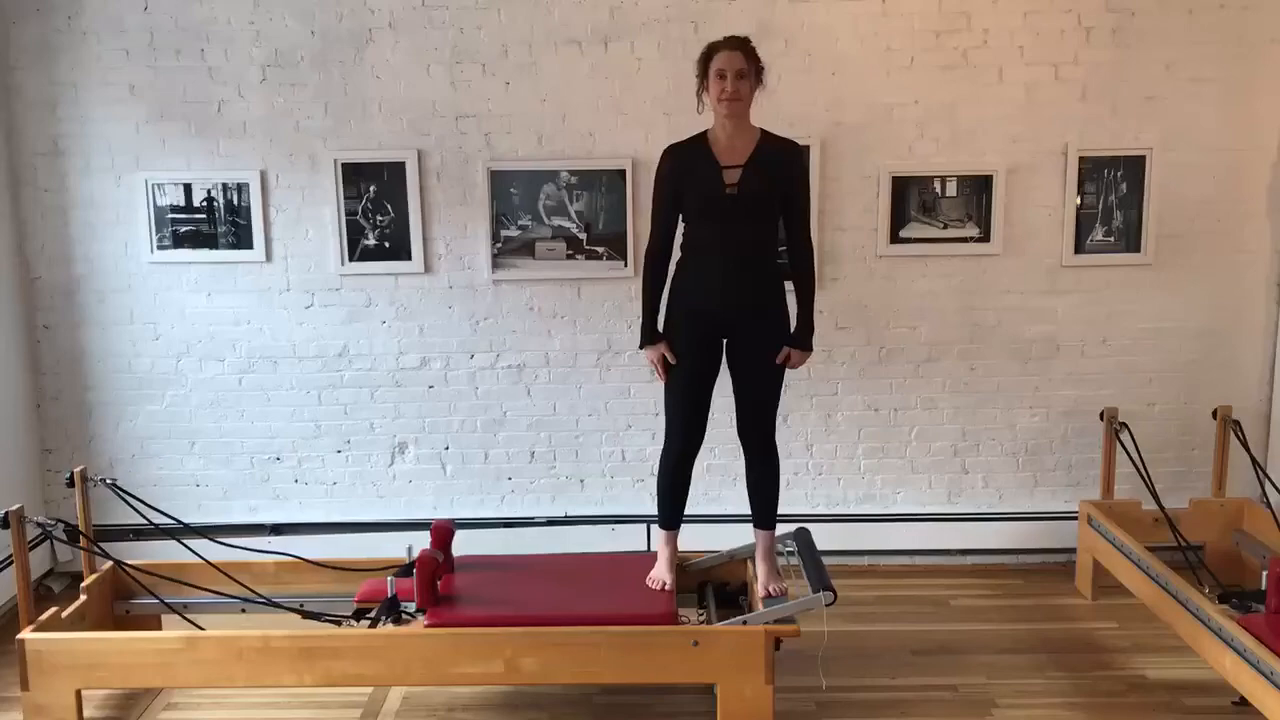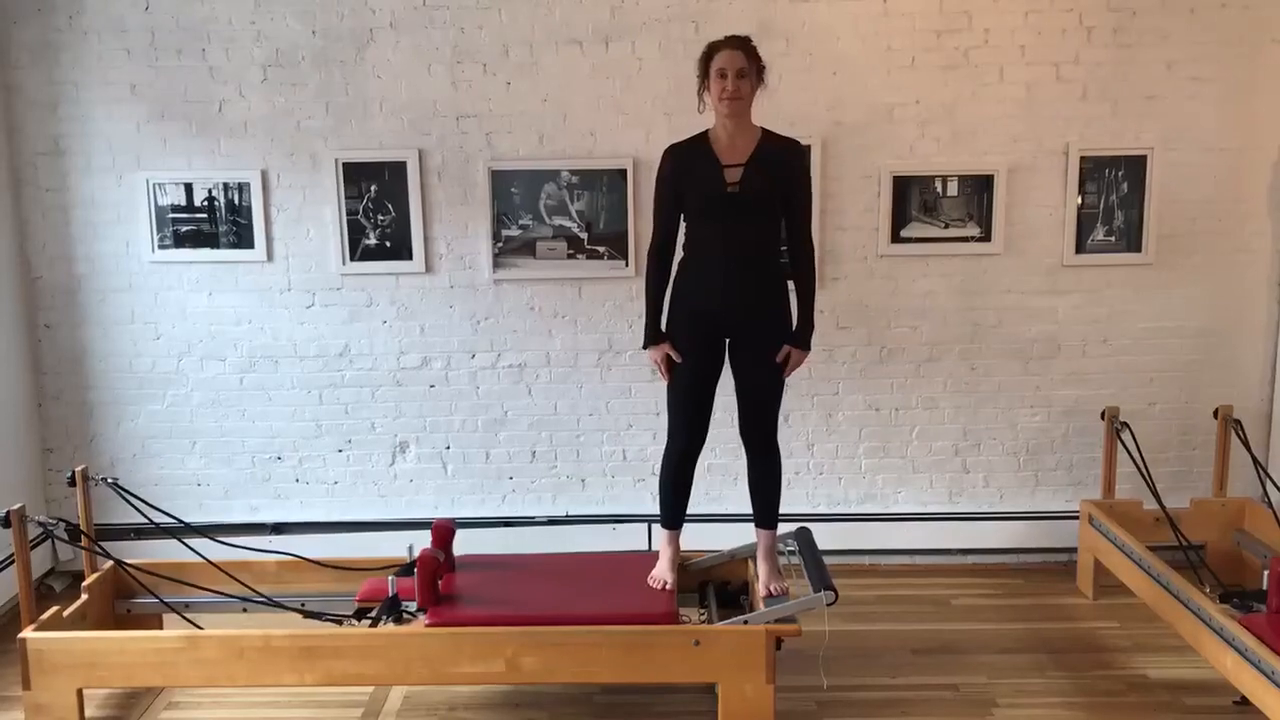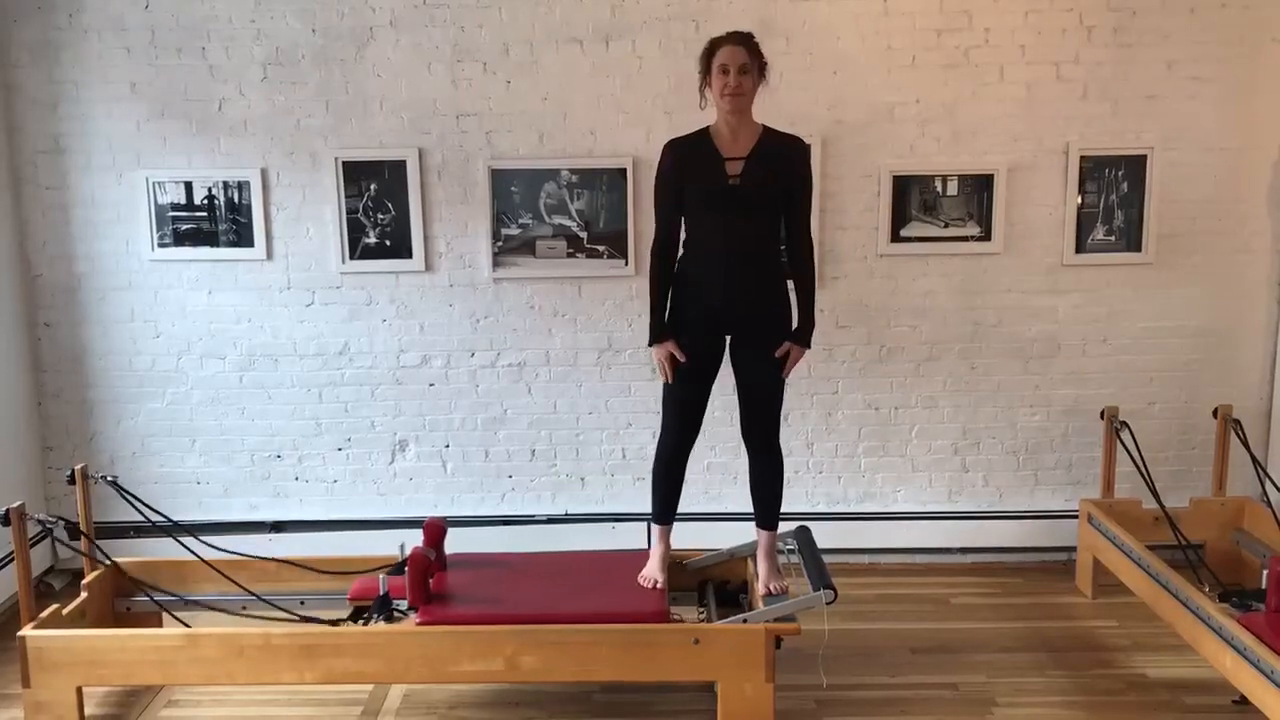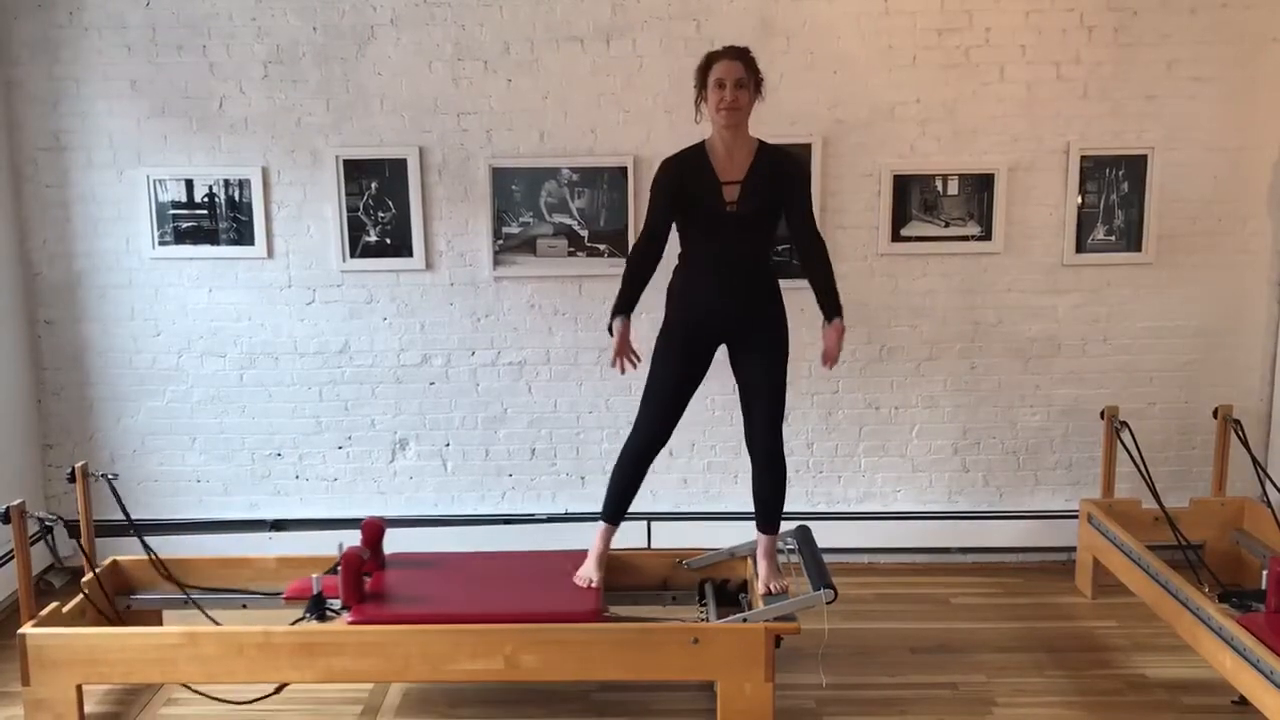
dt=0.5s
person 1, frame 1
left shoulder: (785, 156)
right shoulder: (679, 158)
left elbow: (800, 246)
right elbow: (658, 246)
left wrist: (804, 329)
right wrist: (649, 330)
left hip: (760, 311)
right hip: (693, 310)
left knee: (758, 435)
right knee: (682, 436)
left ankle: (765, 556)
right ankle: (667, 551)
person 1, frame 2
left shoulder: (787, 156)
right shoulder: (680, 158)
left elbow: (801, 246)
right elbow: (661, 246)
left wrist: (804, 329)
right wrist: (653, 330)
left hip: (763, 310)
right hip: (695, 308)
left knee: (760, 435)
right knee: (685, 435)
left ankle: (766, 555)
right ankle: (669, 550)
person 1, frame 3
left shoulder: (788, 152)
right shoulder: (681, 153)
left elbow: (800, 243)
right elbow: (664, 243)
left wrist: (804, 326)
right wrist: (658, 329)
left hip: (763, 308)
right hip: (696, 308)
left knee: (762, 434)
right knee: (677, 431)
left ankle: (766, 555)
right ankle: (659, 547)
person 1, frame 4
left shoulder: (784, 167)
right shoulder: (678, 169)
left elbow: (808, 240)
right elbow: (650, 242)
left wrist: (832, 315)
right wrist: (622, 315)
left hip: (759, 319)
right hip: (691, 315)
left knee: (766, 440)
right knee: (649, 433)
left ankle: (766, 556)
right ankle: (601, 545)
